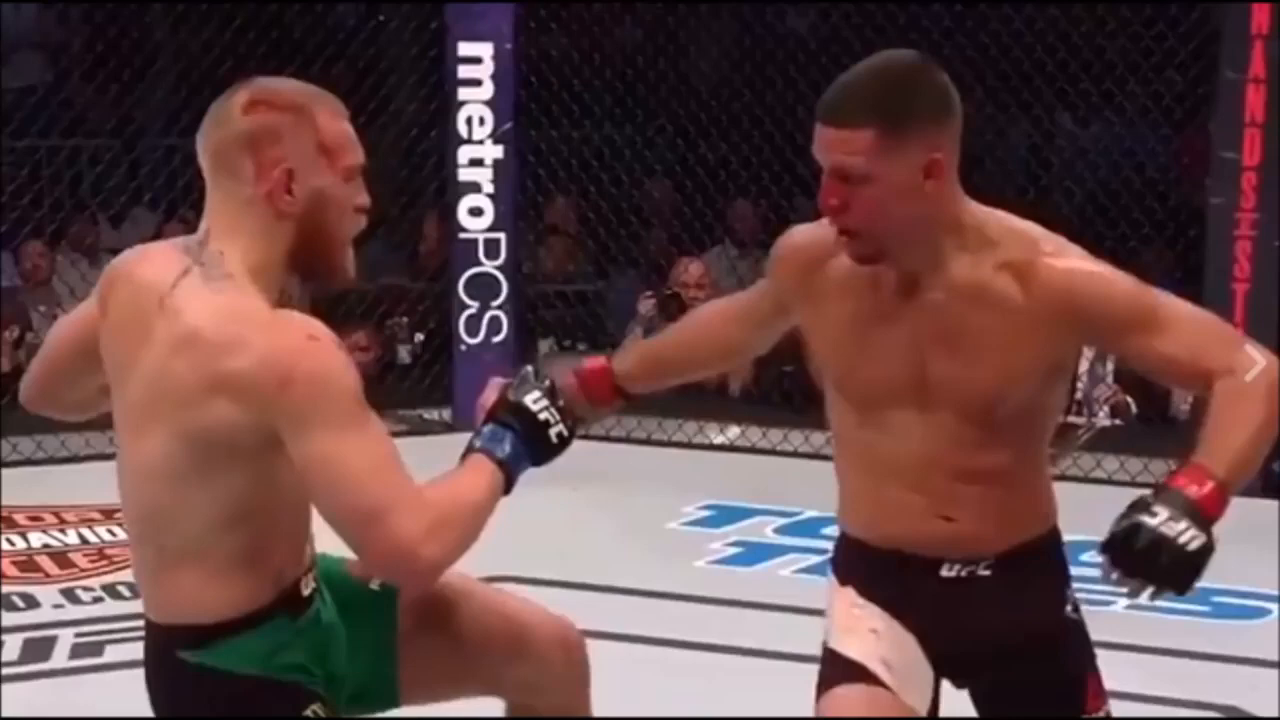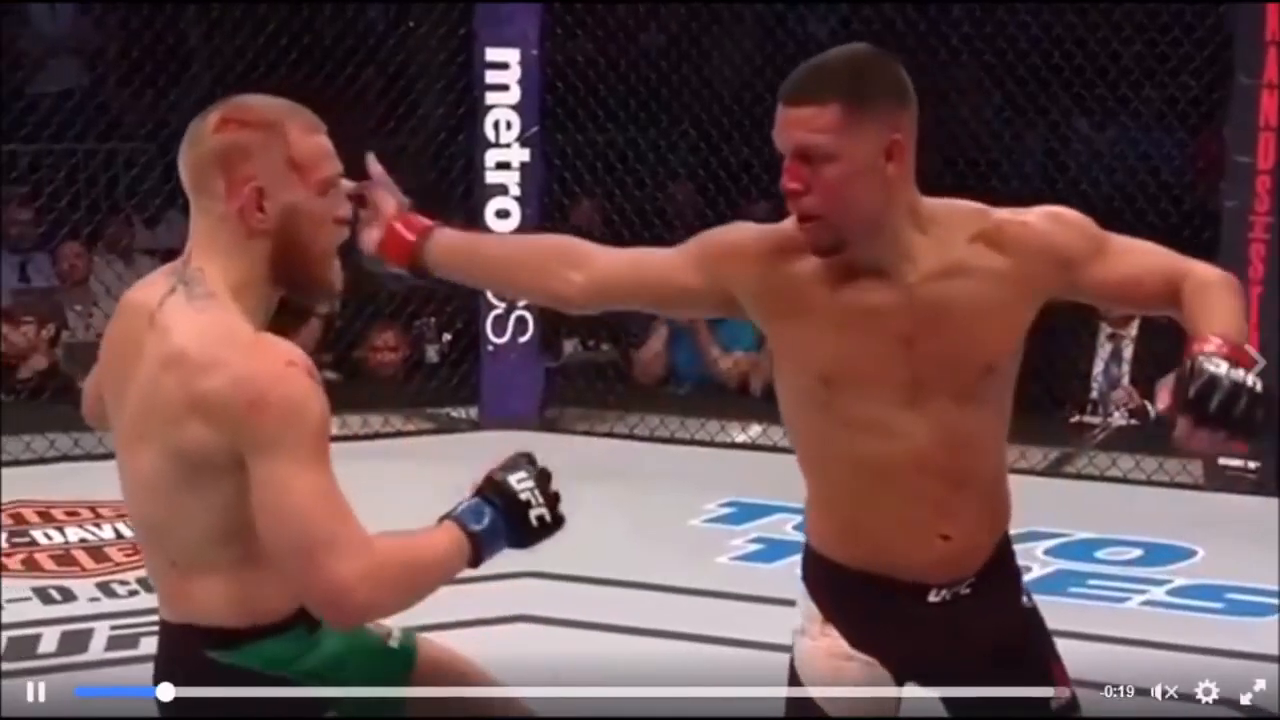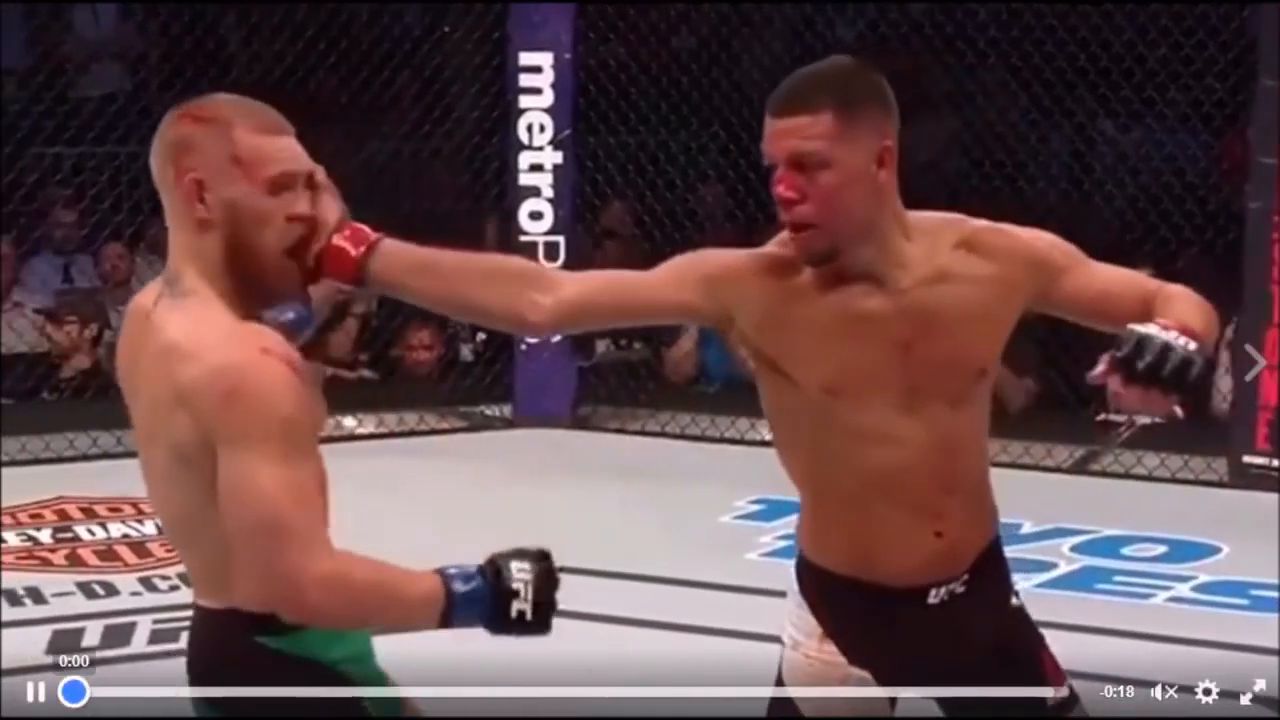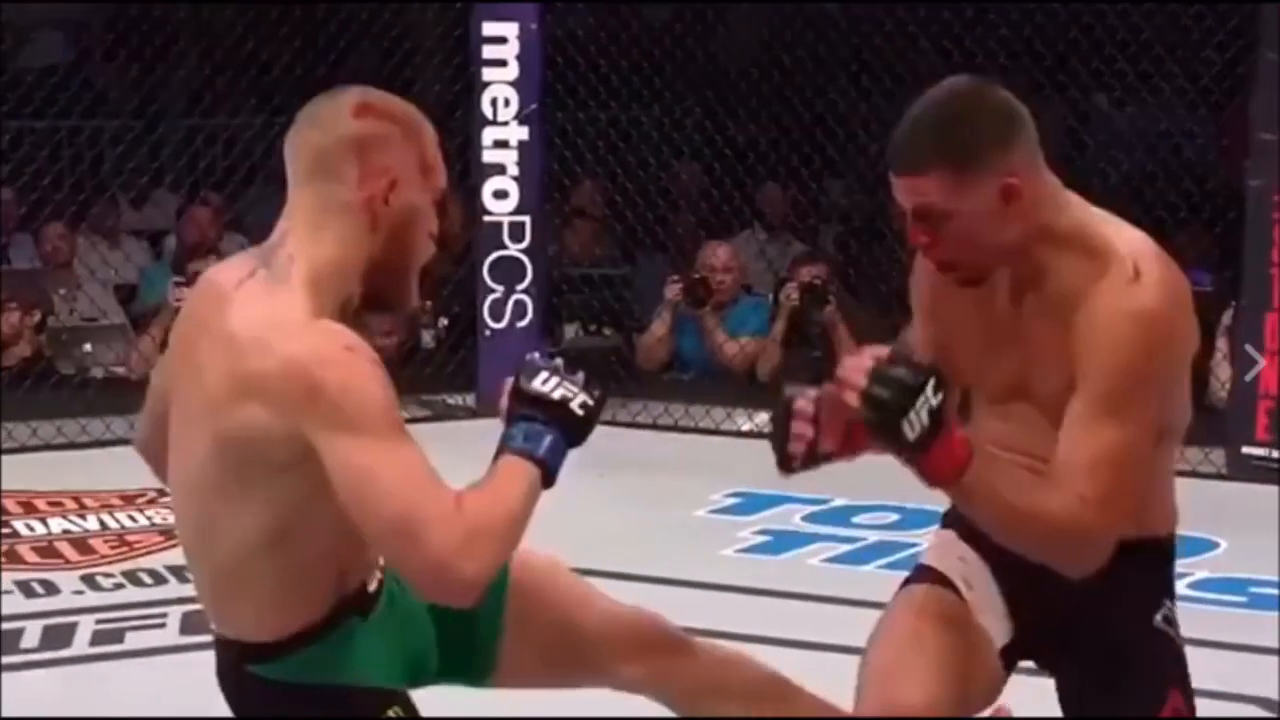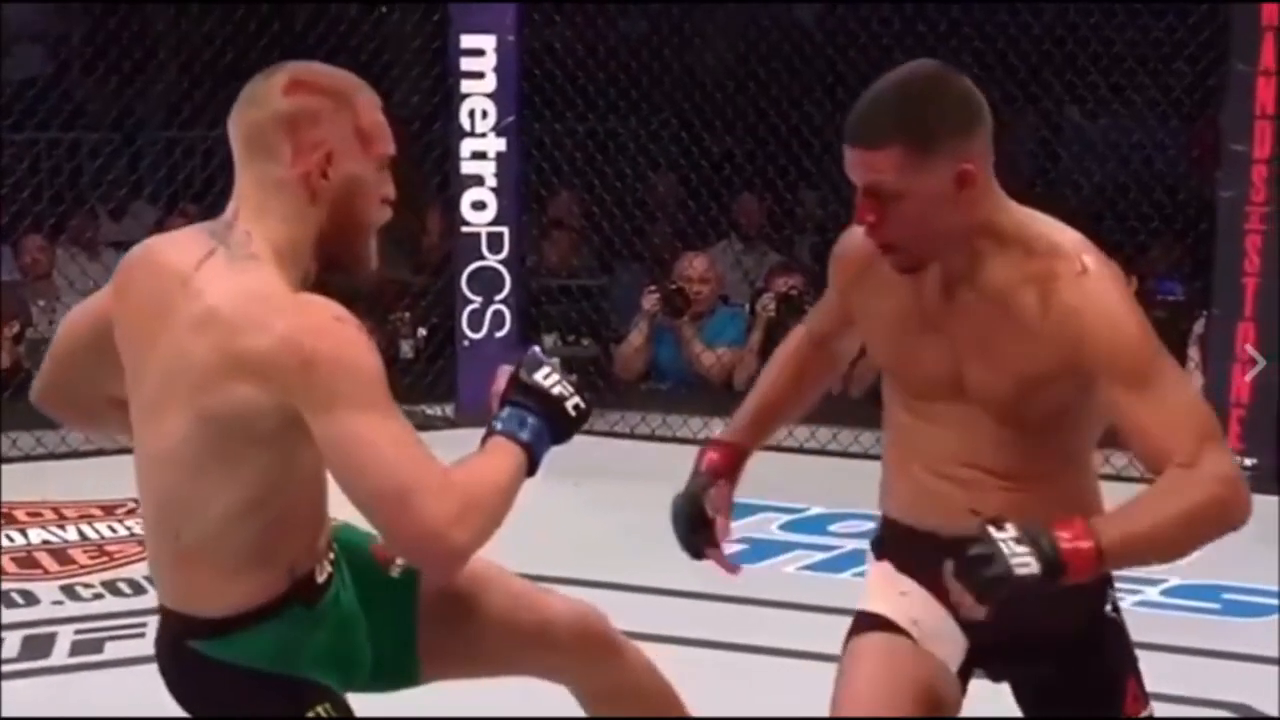
dt=0.7s
person 1, frame 1
left shoulder: (1051, 282)
right shoulder: (808, 263)
right elbow: (738, 324)
left wrist: (1196, 496)
right wrist: (610, 377)
left hip: (1020, 585)
right hip: (877, 585)
person 1, frame 2
left shoulder: (1020, 248)
right shoulder: (760, 267)
left elbow: (1201, 283)
right elbow: (578, 274)
left wrist: (1221, 352)
right wrist: (411, 239)
left hip: (985, 597)
right hip: (851, 607)
person 1, frame 3
left shoulder: (997, 261)
right shoulder: (748, 285)
left elbow: (1177, 304)
right elbow: (542, 300)
left wrist: (1173, 339)
right wrist: (355, 252)
left hip: (977, 597)
right hip: (843, 612)
person 1, frame 4
left shoulder: (1129, 295)
right shoulder: (944, 263)
left elbow: (1082, 537)
left wrist: (935, 446)
right wrist: (841, 420)
left hip: (1116, 575)
right hip: (985, 542)
person 1, frame 5
left shoulder: (1074, 292)
right shoulder: (864, 257)
left elbow: (1215, 486)
right elbow: (817, 344)
left wrist: (1058, 553)
right wrist: (724, 456)
left hip: (1058, 581)
right hip: (917, 571)
person 2, frame 1
left shoulder: (138, 275)
right shoulder: (282, 350)
left elbow: (44, 391)
right elbow: (412, 549)
right wrist: (502, 447)
left hip: (303, 607)
left knee: (547, 656)
person 2, frame 2
left shoulder: (148, 303)
right shoulder: (260, 370)
left elbow: (99, 406)
right elbow: (349, 587)
right wrist: (483, 526)
left hip: (275, 647)
person 2, frame 3
left shoulder: (154, 314)
right shoulder: (243, 363)
right elbow: (302, 584)
right wrist: (473, 594)
left hip: (243, 643)
right hip: (282, 665)
person 2, frame 4
left shoulder: (226, 287)
right shoulder: (313, 359)
left elbow: (158, 446)
right elbow: (453, 564)
right wrist: (534, 443)
left hip: (377, 585)
left knee: (645, 647)
person 2, frame 5
left shoulder: (158, 263)
right shoulder: (302, 332)
left elbow: (58, 391)
right elbow: (440, 534)
right wrist: (523, 430)
right hip: (253, 656)
left knee: (578, 636)
